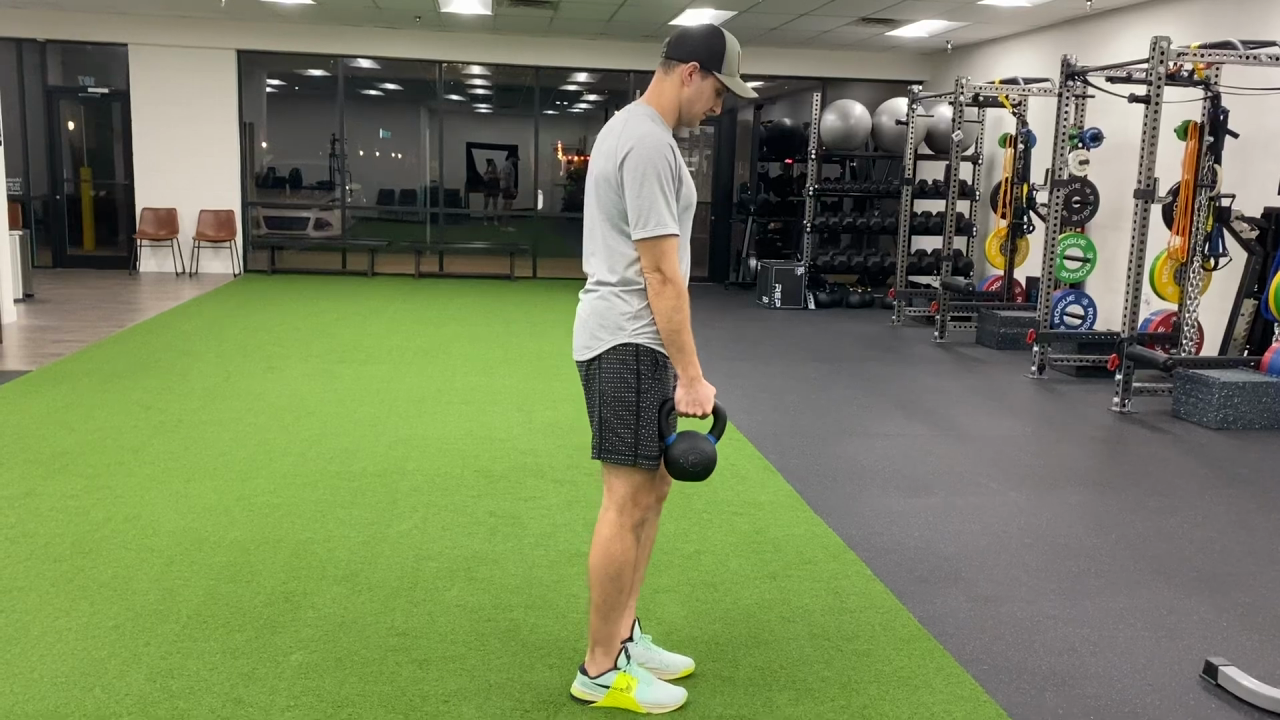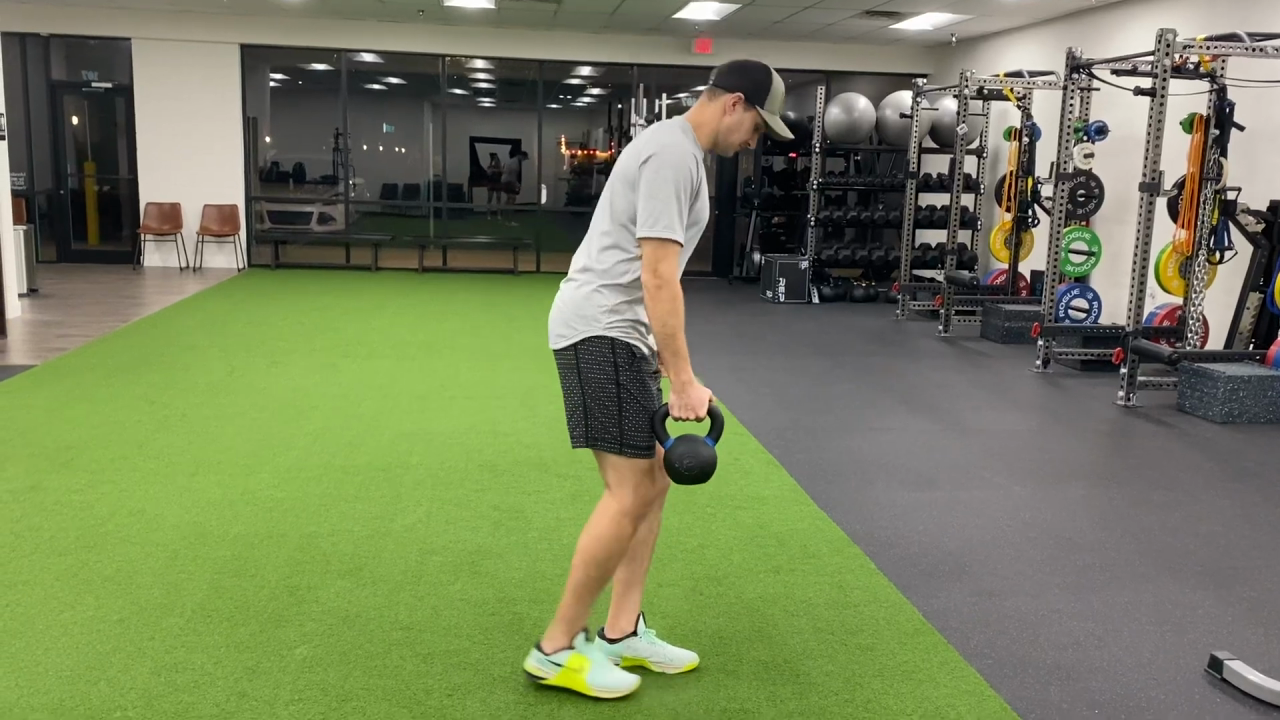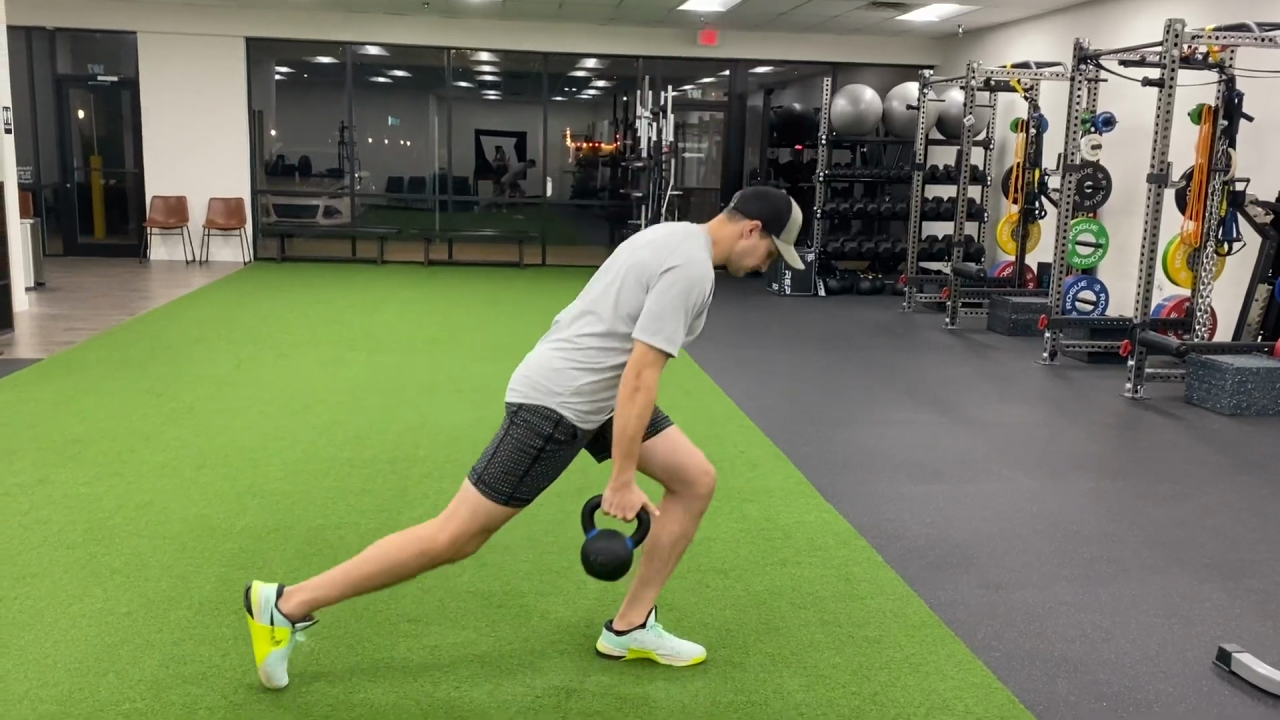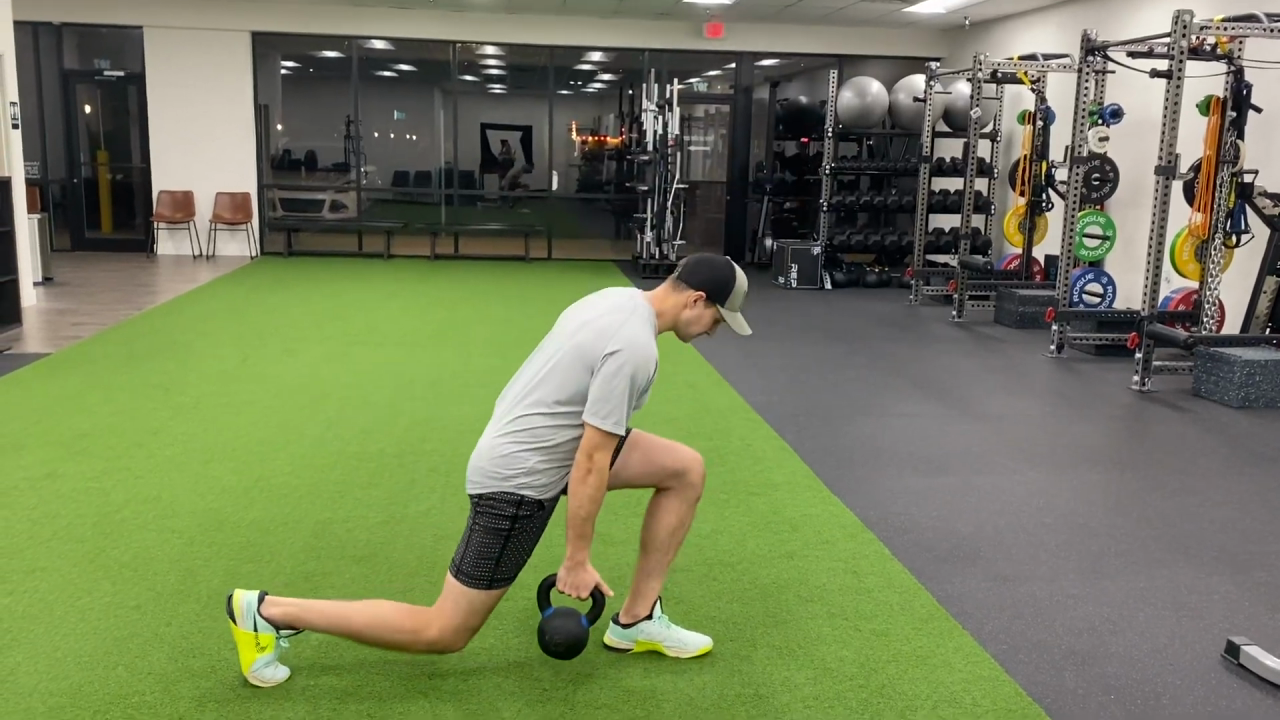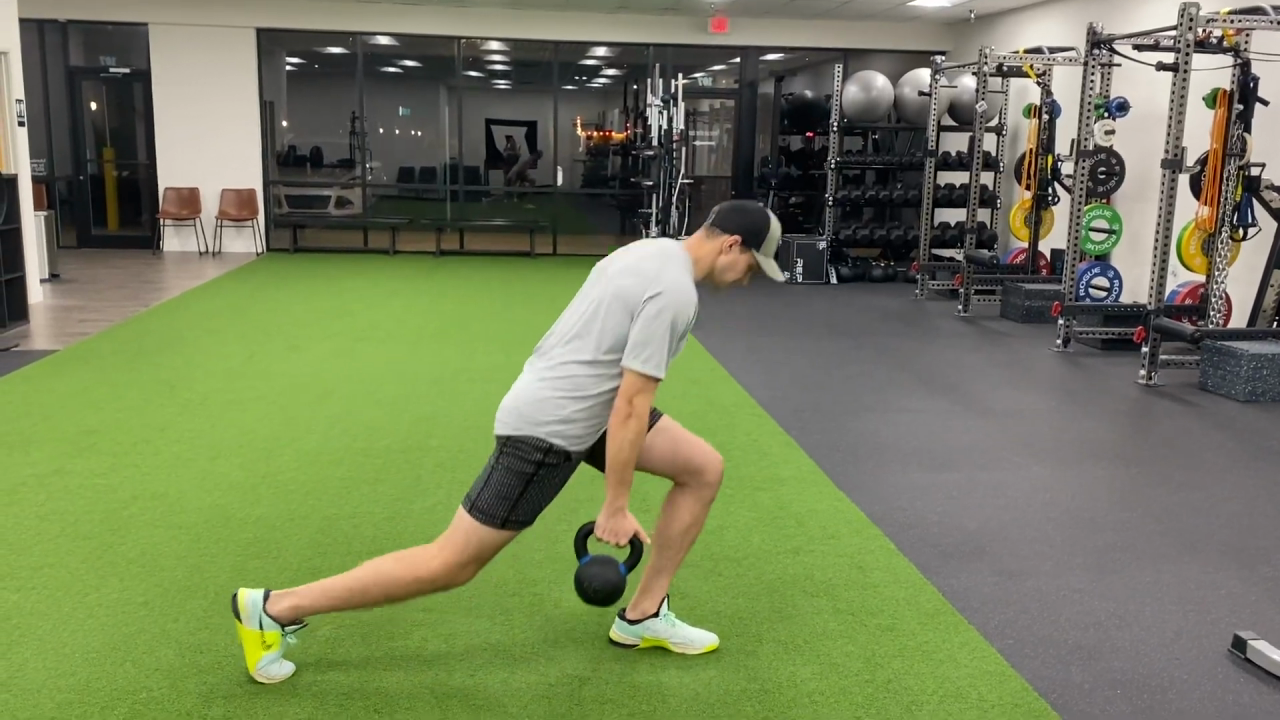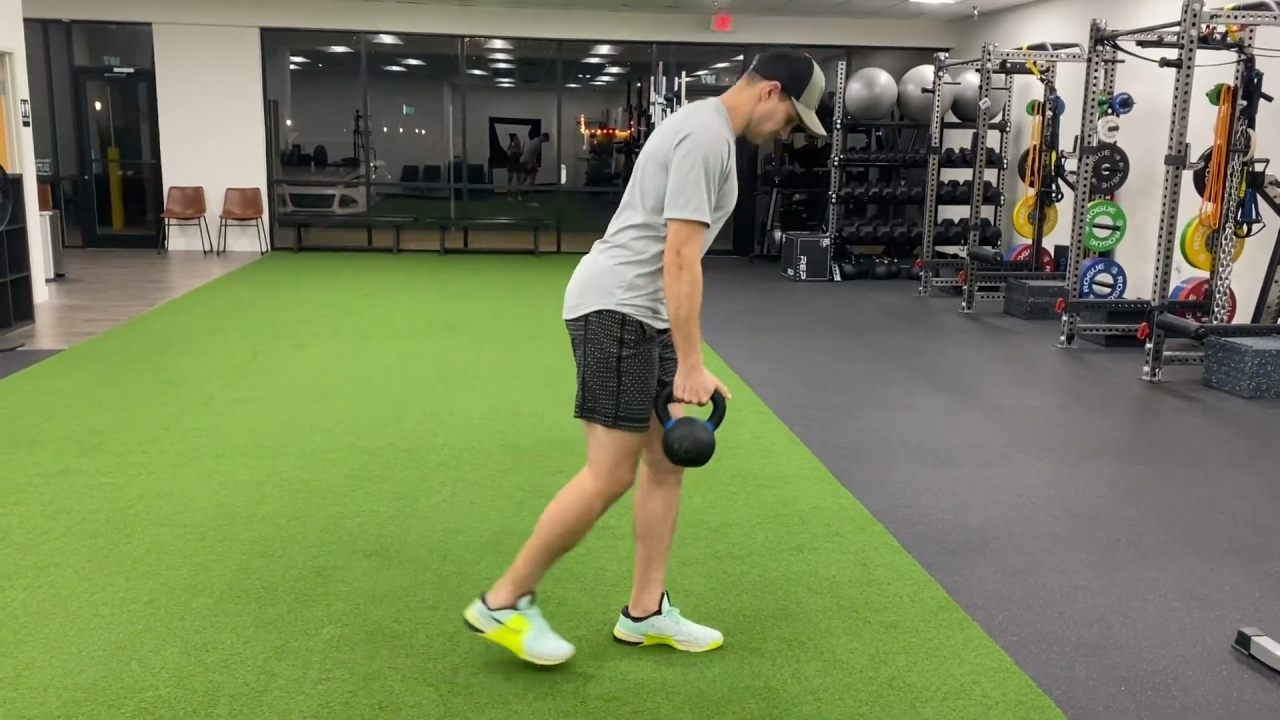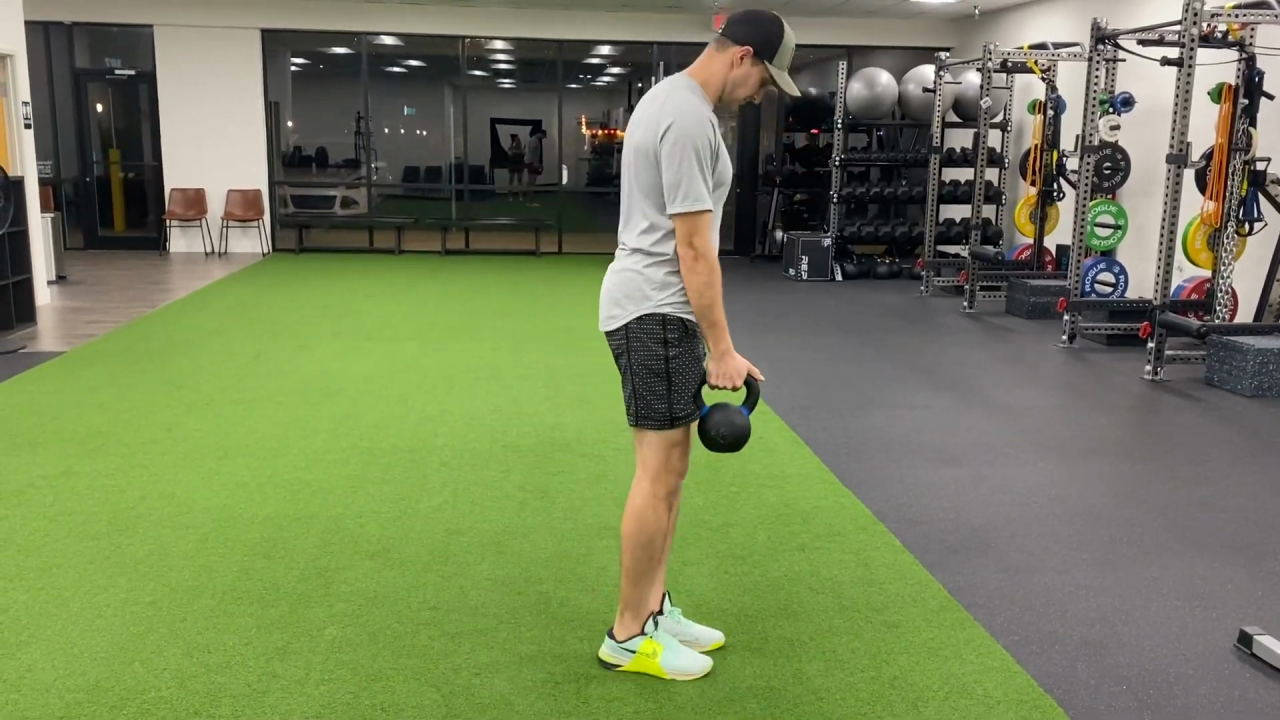
dt=0.4s
person 1, frame 1
left shoulder: (630, 128)
right shoulder: (649, 143)
right elbow: (662, 274)
right wrist: (691, 376)
left hip: (627, 336)
right hip: (629, 343)
left knee: (647, 495)
right knee: (628, 506)
left ankle: (623, 639)
person 1, frame 2
left shoulder: (679, 146)
right shoulder: (674, 153)
right elbow: (660, 272)
left wrist: (675, 366)
right wrist: (685, 384)
left hip: (618, 329)
right hip: (602, 331)
left knee: (646, 483)
right knee: (633, 494)
left ankle: (621, 632)
right ankle: (558, 645)
person 1, frame 3
left shoulder: (676, 236)
right shoulder: (693, 270)
right elbow: (641, 376)
right wrist: (622, 480)
left hip: (587, 386)
right hip: (559, 399)
left knee: (695, 483)
right knee: (456, 534)
left ankle: (630, 628)
right ankle: (281, 605)
person 1, frame 4
left shoulder: (616, 299)
right shoulder: (634, 349)
right elbow: (592, 462)
right wrist: (577, 560)
left hip: (525, 448)
right hip: (521, 476)
left knee: (686, 470)
right knee: (443, 632)
left ankle: (637, 620)
right ankle: (267, 613)
person 1, frame 5
left shoulder: (650, 252)
right shoulder: (675, 290)
right elbow: (631, 406)
right wrist: (615, 509)
left hip: (576, 408)
right hip: (547, 426)
left knee: (703, 468)
right knee: (451, 565)
left ankle: (643, 615)
right ankle: (274, 611)
person 1, frame 6
left shoulder: (700, 126)
right shoulder: (707, 138)
right elbow: (681, 258)
right wrist: (691, 366)
left hip: (639, 311)
right hip: (617, 309)
left knee: (665, 461)
right knee: (611, 474)
left ankle: (645, 613)
right ankle: (502, 601)
person 1, frame 7
left shoulder: (667, 99)
right shoulder: (689, 119)
right elbow: (694, 248)
right wrist: (723, 349)
left hip: (651, 304)
right hip: (657, 312)
left knee: (669, 468)
right knee: (659, 475)
left ankle: (652, 612)
right ankle: (628, 636)
